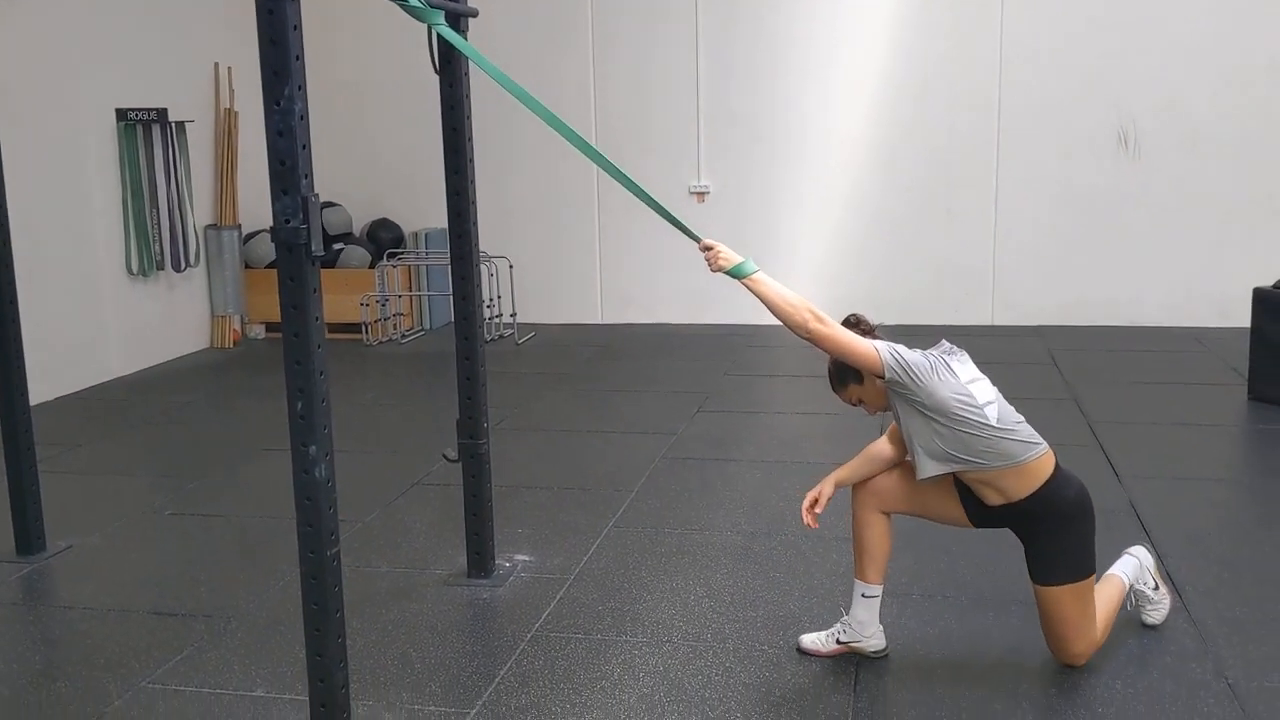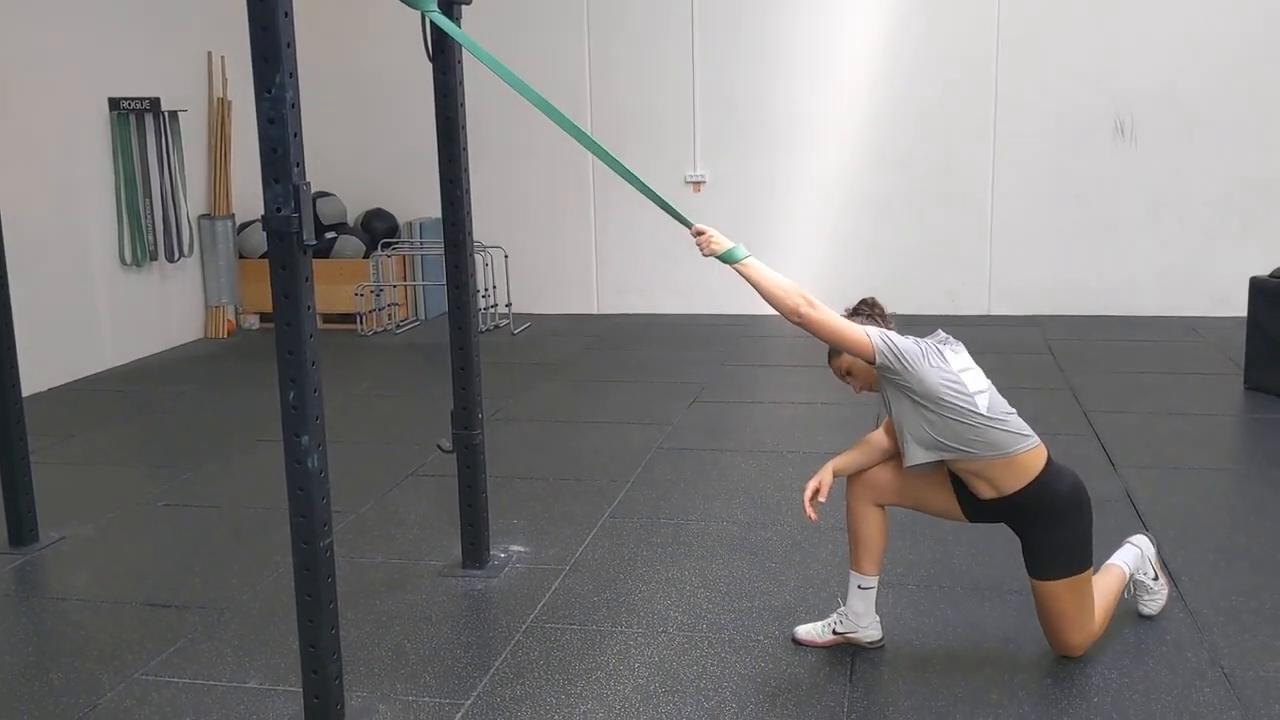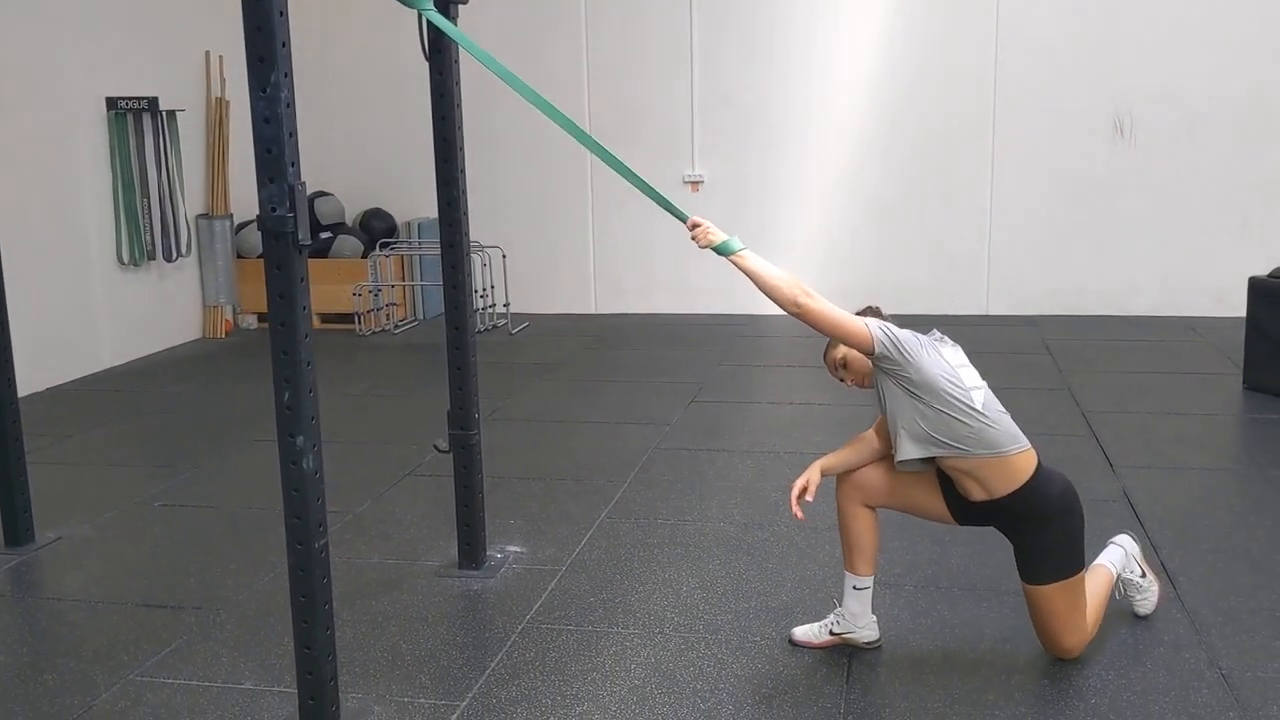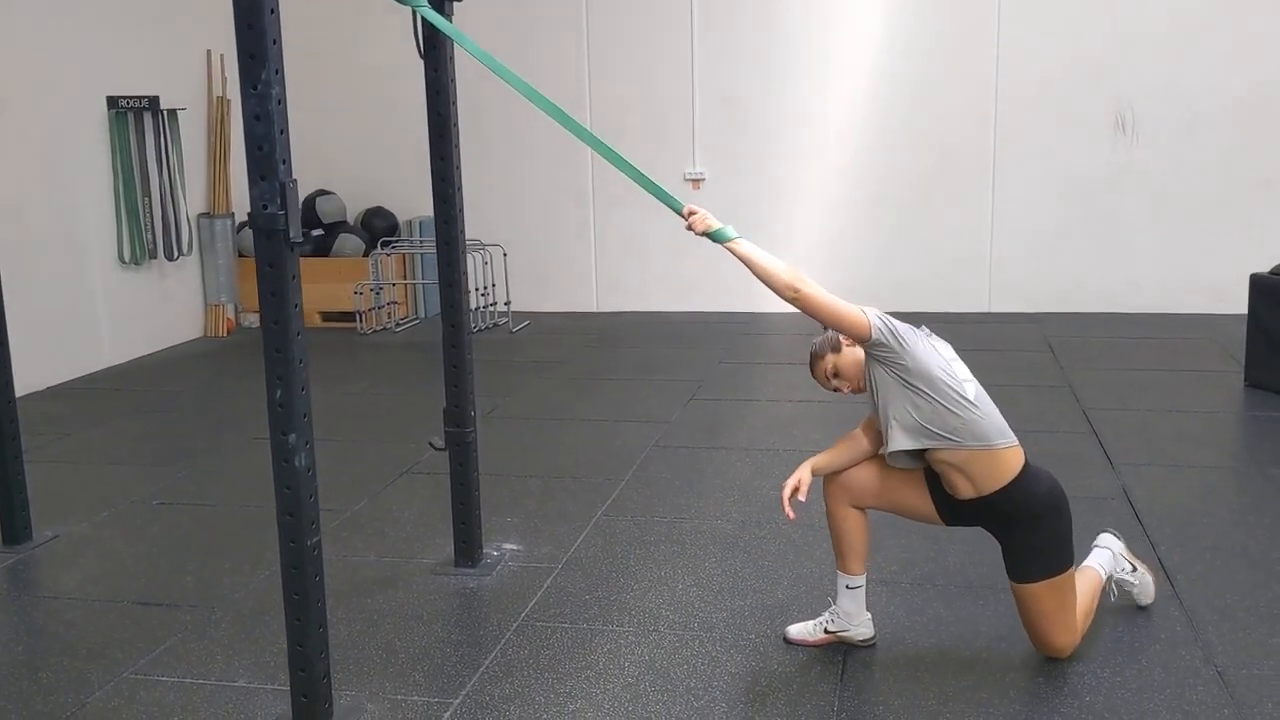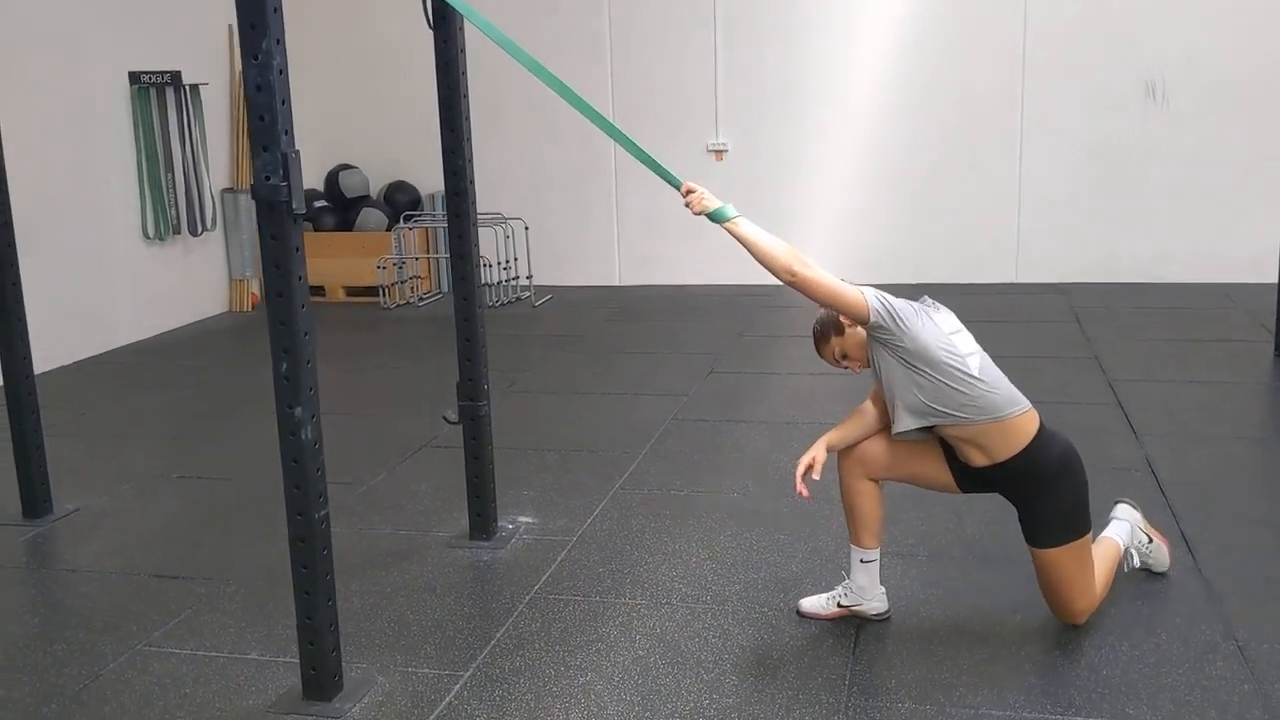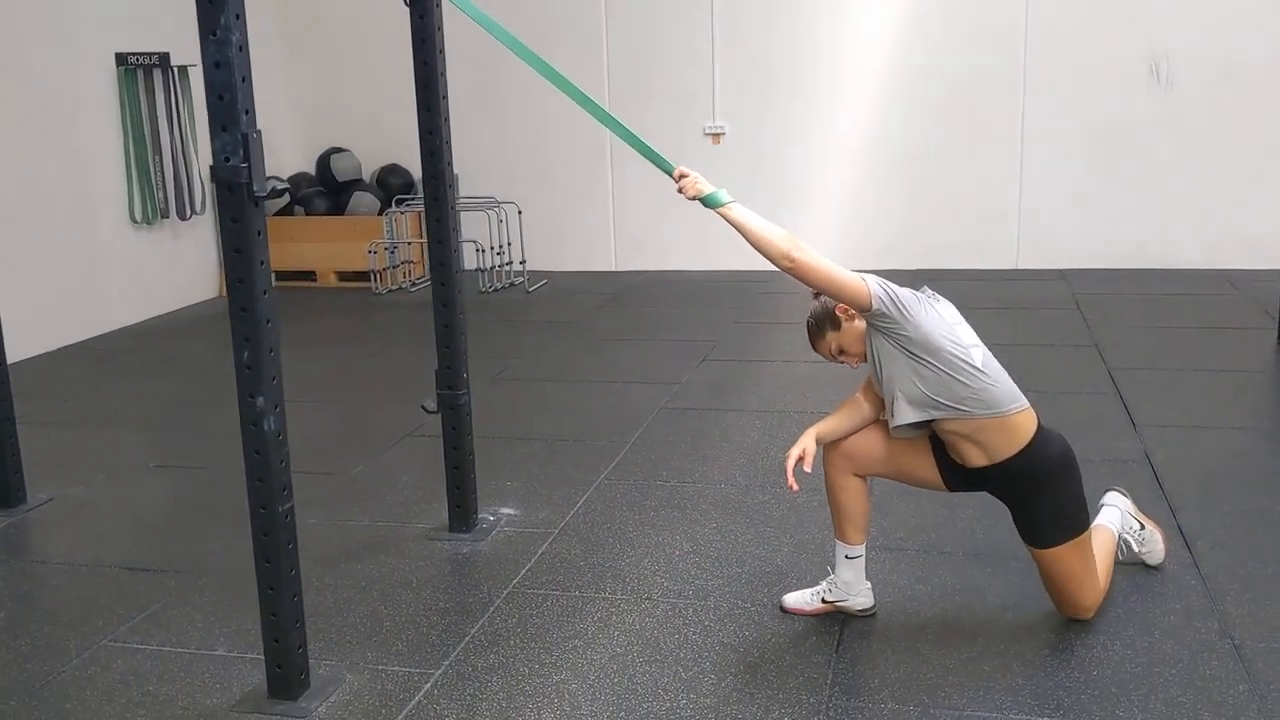
dt=0.4s
person 1, frame 1
left shoulder: (916, 371)
right shoulder: (916, 380)
left elbow: (813, 325)
right elbow: (895, 445)
left wrist: (743, 269)
right wrist: (833, 479)
left hip: (1053, 508)
right hip: (990, 494)
left knee: (1073, 652)
right knee: (871, 490)
left ankle: (1131, 570)
right ankle: (863, 629)
person 1, frame 2
left shoulder: (907, 356)
right shoulder: (905, 376)
left elbow: (803, 310)
right elbow: (889, 438)
left wrist: (733, 254)
right wrist: (833, 467)
left hip: (1048, 502)
right hip: (985, 490)
left knee: (1071, 643)
right knee: (865, 482)
left ankle: (1131, 560)
right ankle: (860, 621)
person 1, frame 3
left shoulder: (903, 350)
right shoulder: (898, 378)
left elbow: (800, 301)
right elbow: (880, 439)
left wrist: (728, 246)
right wrist: (820, 466)
left hip: (1039, 506)
right hip: (971, 491)
left knee: (1066, 646)
right knee: (854, 482)
left ankle: (1118, 560)
right ankle: (856, 621)
person 1, frame 4
left shoulder: (894, 345)
right shoulder: (886, 376)
left elbow: (797, 290)
right elbow: (869, 438)
left wrist: (724, 235)
right wrist: (811, 465)
left hip: (1026, 505)
right hip: (961, 495)
left knee: (1058, 645)
right knee: (843, 484)
left ankle: (1106, 561)
right ankle: (851, 620)
person 1, frame 5
left shoulder: (895, 320)
right shoulder: (892, 345)
left elbow: (795, 270)
right elbow: (879, 408)
left wrist: (723, 213)
right wrist: (825, 443)
left hip: (1041, 469)
right hip: (975, 458)
left knee: (1074, 611)
right knee: (856, 458)
left ankle: (1124, 532)
right ankle: (865, 593)
person 1, frame 6
left shoulder: (896, 310)
right shoulder: (885, 337)
left elbow: (792, 257)
right elbow: (870, 402)
left wrist: (717, 199)
right wrist: (813, 434)
left hip: (1035, 467)
right hip: (964, 458)
left knee: (1080, 606)
right knee: (842, 453)
left ankle: (1115, 519)
right ankle: (850, 589)
